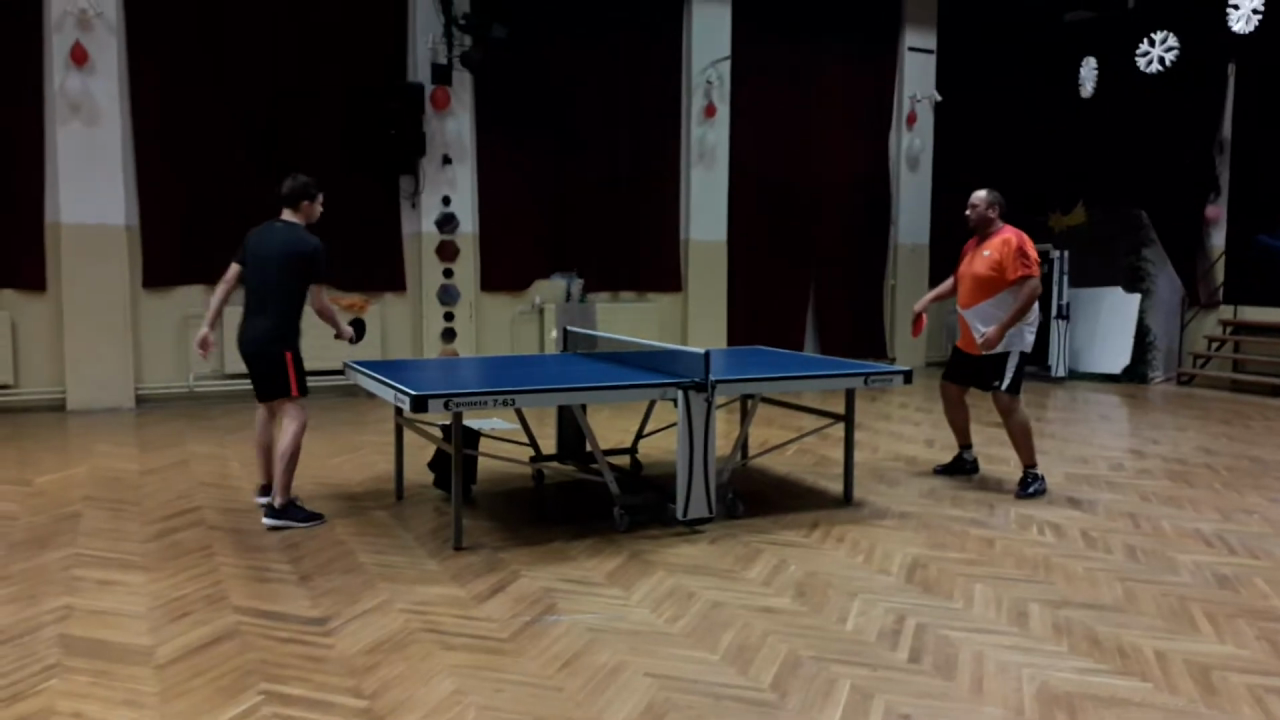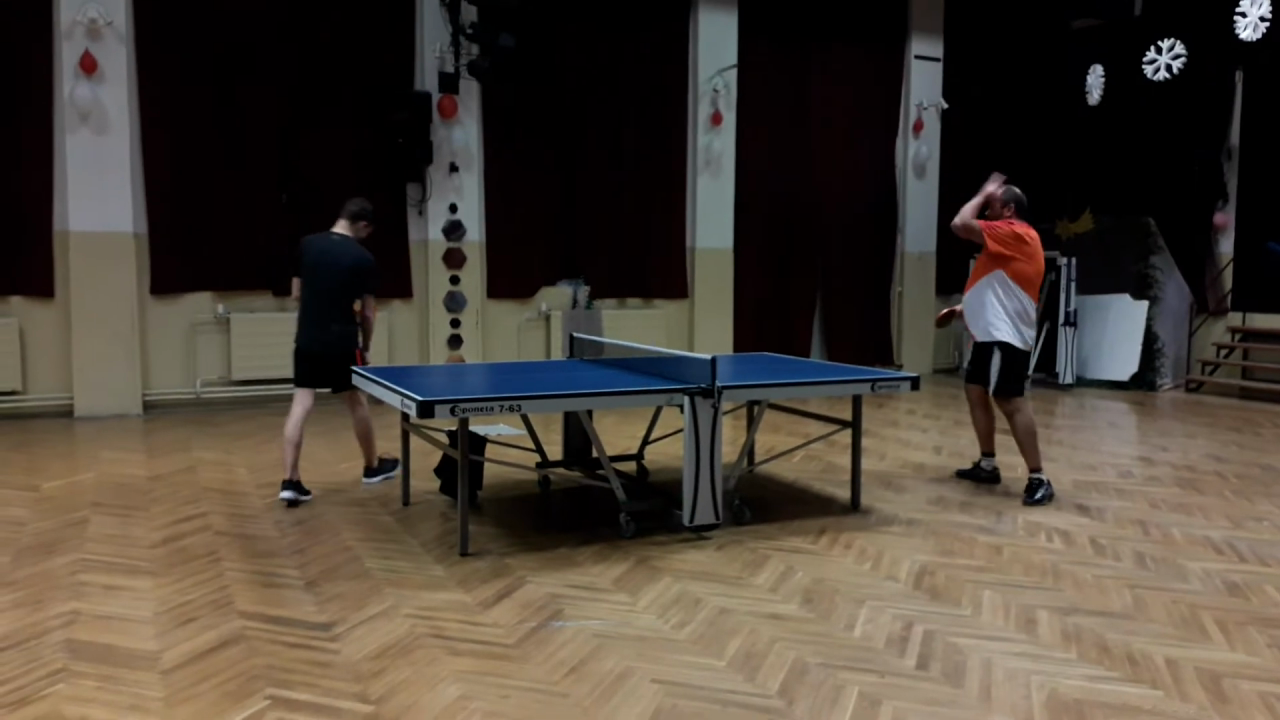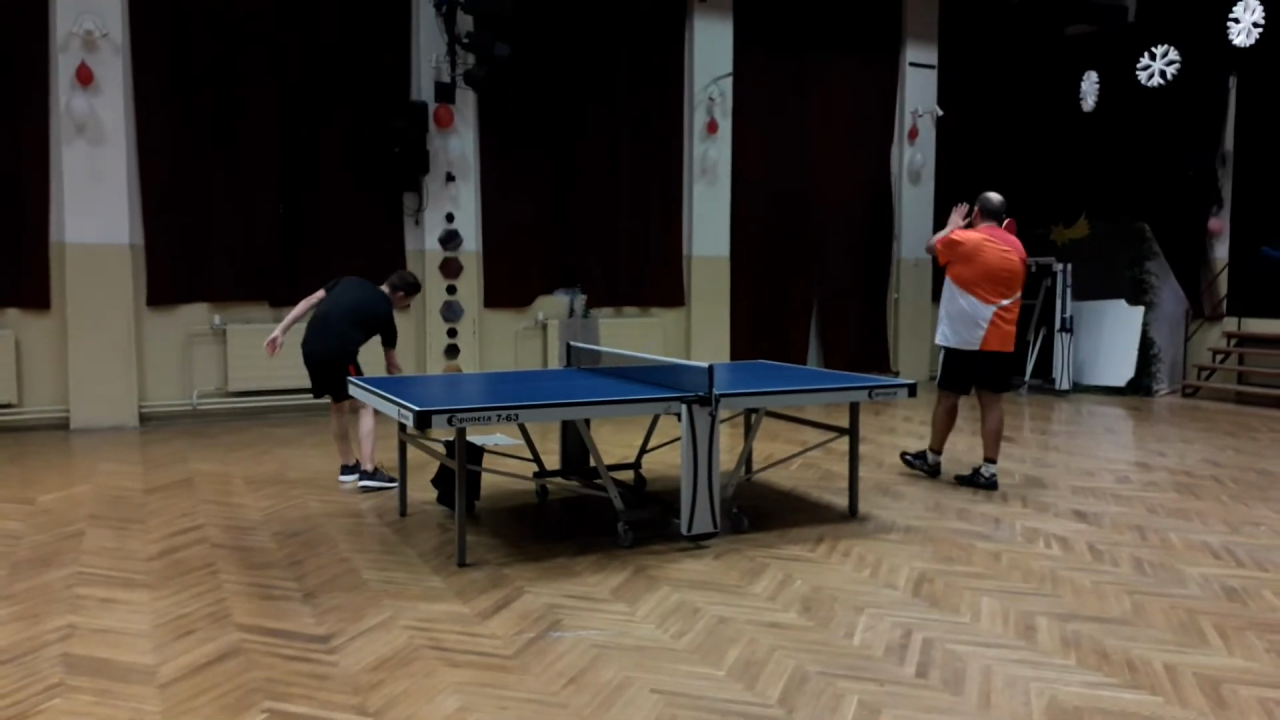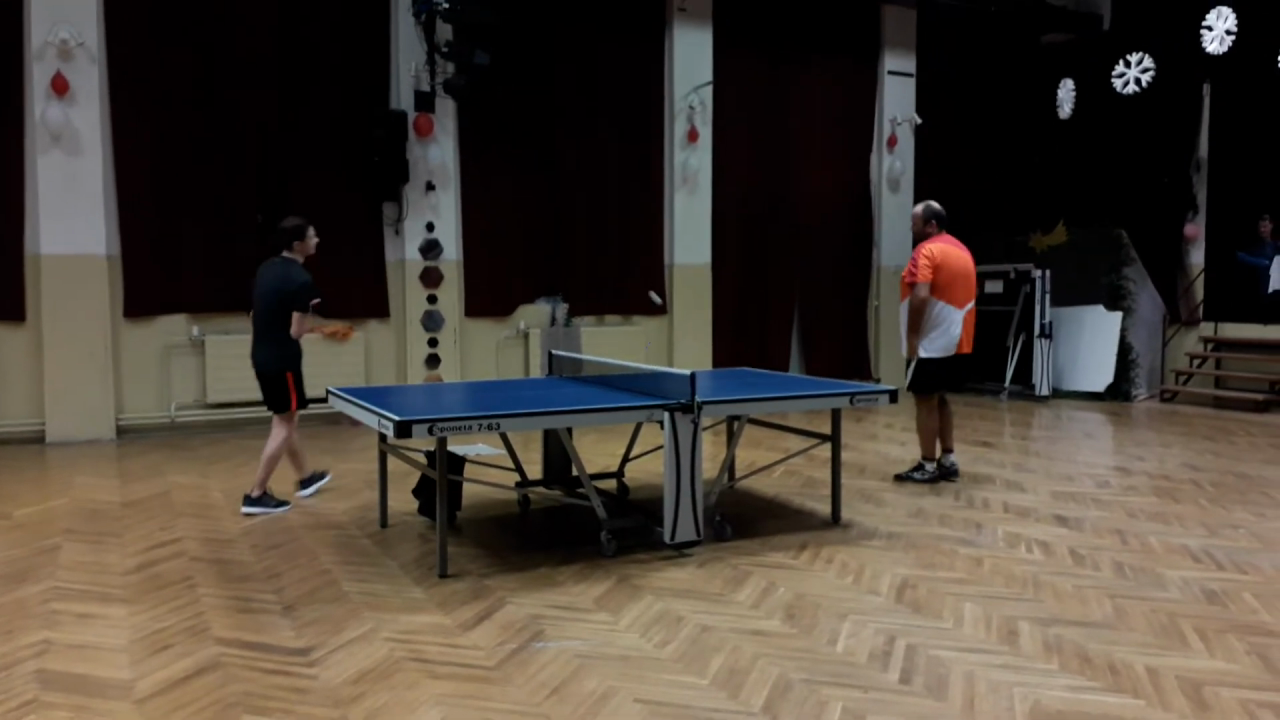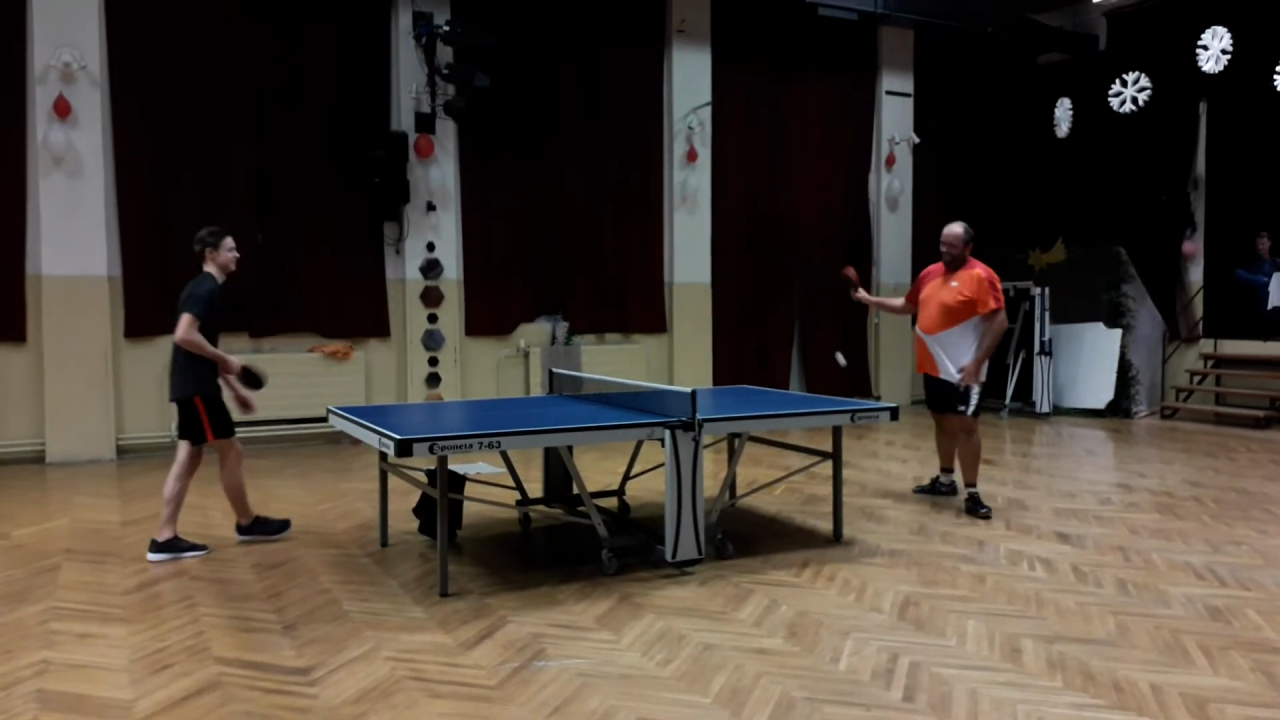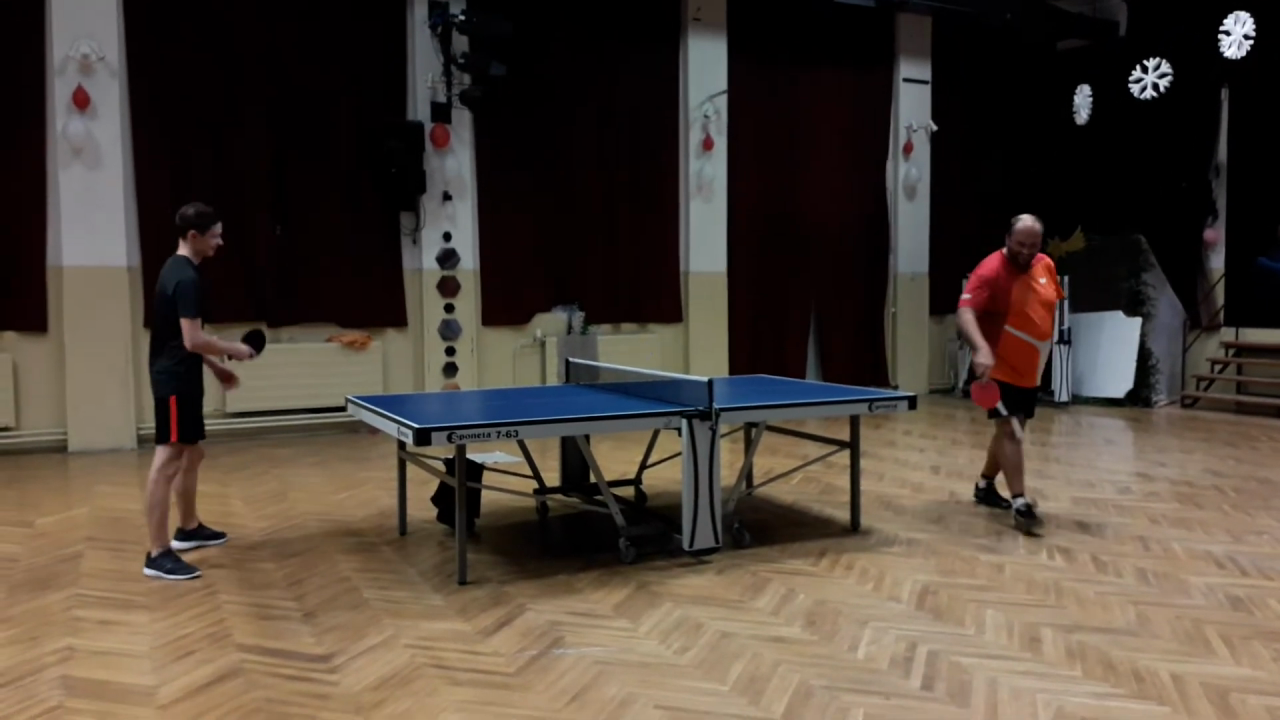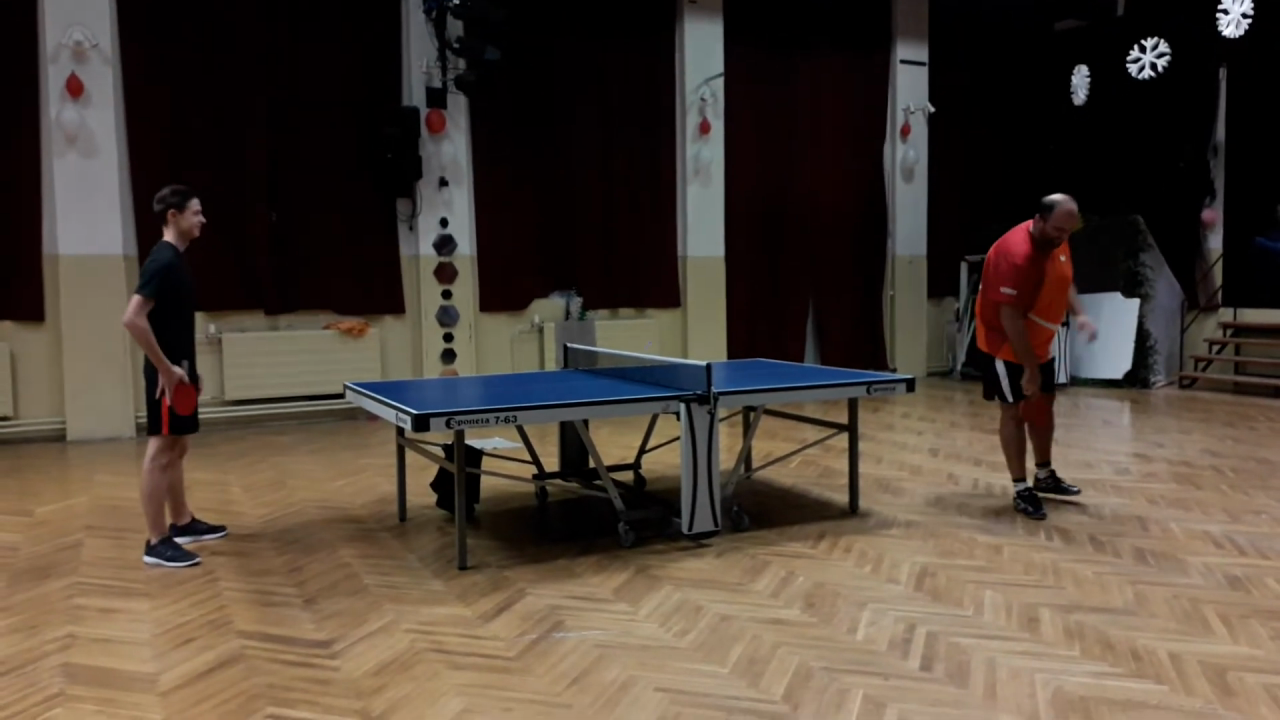
dt=0.7s
person 1, frame 1
left shoulder: (255, 235)
right shoulder: (309, 245)
left elbow: (226, 283)
right elbow: (319, 304)
left wrist: (208, 326)
right wrist: (341, 329)
left hip: (249, 338)
right hip: (278, 341)
left knee: (267, 410)
right knee: (294, 417)
left ankle: (268, 486)
right ankle: (279, 505)
person 1, frame 2
left shoulder: (307, 245)
right shoulder: (363, 258)
left elbow: (297, 293)
right elbow: (367, 313)
right wrist: (365, 347)
left hip: (308, 340)
right hip: (343, 341)
left knee: (301, 407)
right knee: (356, 403)
left ankle: (290, 480)
right ankle: (373, 466)
person 1, frame 3
left shoulder: (350, 282)
right shoulder: (385, 314)
left elbow: (309, 301)
right elbow: (392, 367)
left wrist: (280, 331)
left hip: (311, 348)
right hip: (338, 353)
left knee: (339, 406)
right knee: (364, 407)
left ankle: (349, 465)
right ankle: (369, 471)
person 1, frame 4
left shoulder: (266, 269)
right shoulder: (301, 280)
right elbow: (296, 332)
right wrist: (307, 317)
left hip: (262, 357)
right hip: (283, 360)
left knee: (285, 420)
right knee: (284, 426)
left ankle: (306, 477)
right ankle: (256, 495)
person 1, frame 5
left shoulder: (205, 289)
right shoulder: (206, 288)
right elbow: (184, 336)
left wrist: (235, 388)
right wrist: (225, 360)
left hip: (192, 386)
right hip: (197, 388)
left knee: (187, 459)
right knee: (231, 454)
left ankle: (164, 540)
right ankle: (248, 523)
person 1, frame 6
left shoulder: (176, 270)
right shoulder: (186, 279)
right elbow: (193, 340)
left wrist: (215, 366)
right wrist: (232, 350)
left hip: (180, 380)
right hip: (175, 384)
left knee: (192, 455)
right knee: (168, 463)
left ankle: (189, 528)
right ankle: (158, 553)
person 1, frame 7
left shoulder: (176, 260)
right shoulder: (162, 262)
right elbow: (133, 318)
right wrist: (165, 367)
left hip: (177, 373)
right hip: (165, 375)
left knee: (176, 449)
right knee: (160, 452)
left ankle: (182, 523)
right ankle: (157, 541)
person 2, frame 1
left shoulder: (1013, 241)
right shoulder: (973, 245)
left elbow: (1033, 288)
right elbow: (958, 280)
left wrist: (1000, 330)
right wrist: (928, 299)
left hip: (1007, 341)
right hip: (970, 340)
left knee: (1006, 401)
right knee: (950, 390)
left ankle: (1033, 474)
right ankle: (966, 457)
person 2, frame 2
left shoulder: (1014, 233)
right shoulder: (1011, 239)
left elbow: (960, 225)
left wrist: (982, 195)
right wrist: (963, 308)
left hip: (1004, 335)
right hip: (991, 334)
left knee: (1011, 403)
right knee: (976, 393)
left ankle: (1038, 479)
right ankle: (987, 464)
person 2, frame 3
left shoulder: (962, 240)
right shoulder: (1016, 247)
left elbow: (934, 245)
left wrist: (953, 224)
left hip: (962, 337)
right hip: (1000, 340)
left knee: (947, 397)
right knee: (992, 402)
left ankle: (932, 458)
right ankle: (988, 470)
person 2, frame 4
left shoulder: (926, 250)
right shoulder: (962, 251)
left elbow: (920, 297)
right elbow: (970, 294)
left wrist: (911, 336)
left hip: (931, 343)
right hip: (957, 342)
left knee: (925, 402)
right knee: (938, 399)
left ankle: (928, 466)
right ankle: (947, 459)
person 2, frame 5
left shoulder: (981, 277)
right shoulder: (930, 273)
left elbow: (998, 322)
right elbow: (908, 304)
left wrist: (976, 363)
right wrist: (871, 300)
left hip: (964, 369)
right hip: (934, 366)
left knee: (965, 425)
right knee: (943, 421)
left ankle: (972, 494)
right ankle: (945, 480)
person 2, frame 6
left shoulder: (1046, 266)
right shoulder: (990, 272)
left elbow: (1052, 312)
right elbow: (965, 314)
left wrist: (1045, 351)
right wrist: (981, 349)
left hip: (1031, 368)
right hip: (999, 368)
left knee: (1011, 428)
right knee: (1009, 429)
left ankle: (985, 485)
right ankle: (1019, 504)
person 2, frame 7
left shoulder: (1058, 243)
right shoulder: (1016, 254)
right elbow: (1009, 315)
left wrist: (1078, 314)
right wrist: (1029, 367)
left hip: (1040, 343)
right hip: (1009, 346)
left knee: (1043, 403)
right knee: (1015, 411)
left ankle: (1044, 474)
right ankle: (1022, 488)
